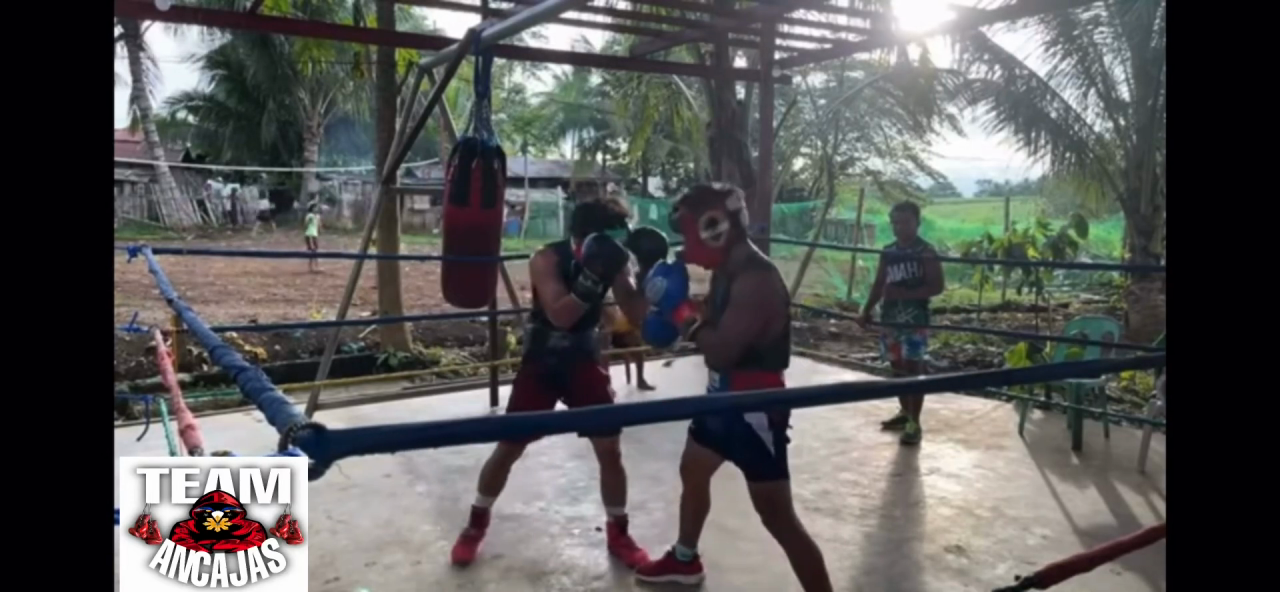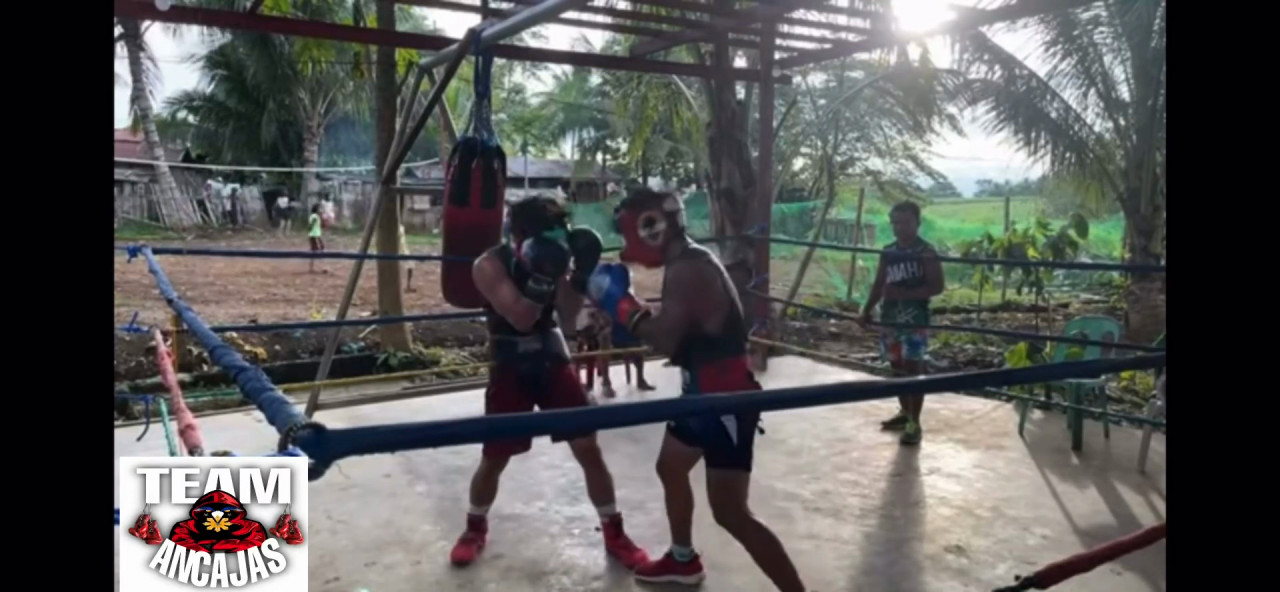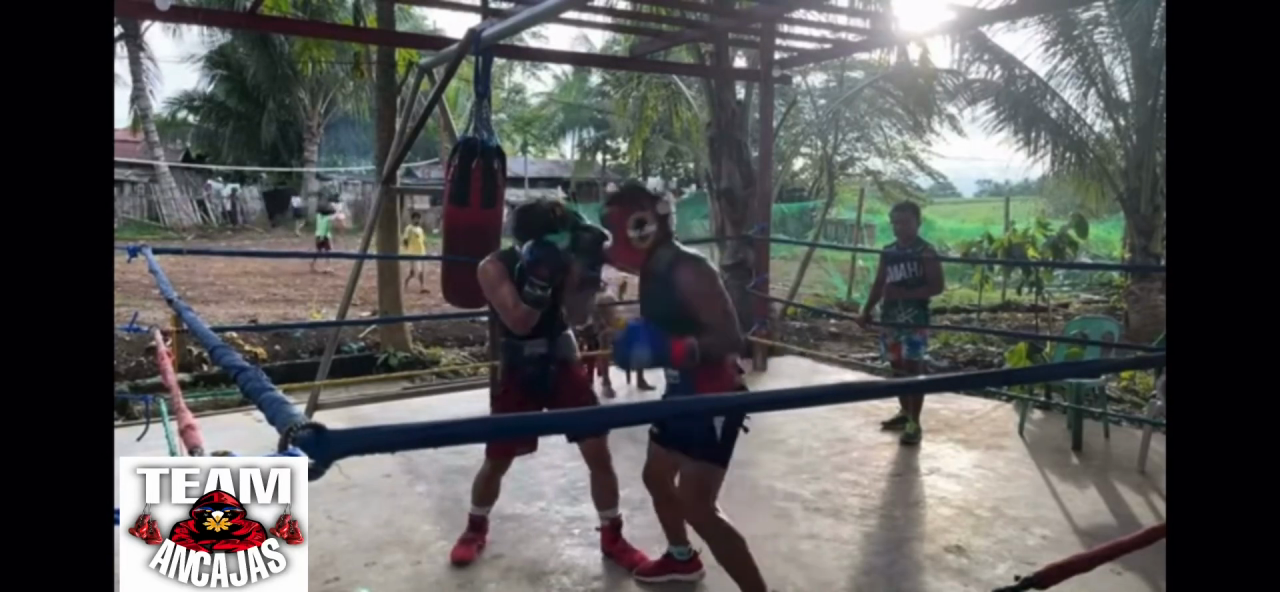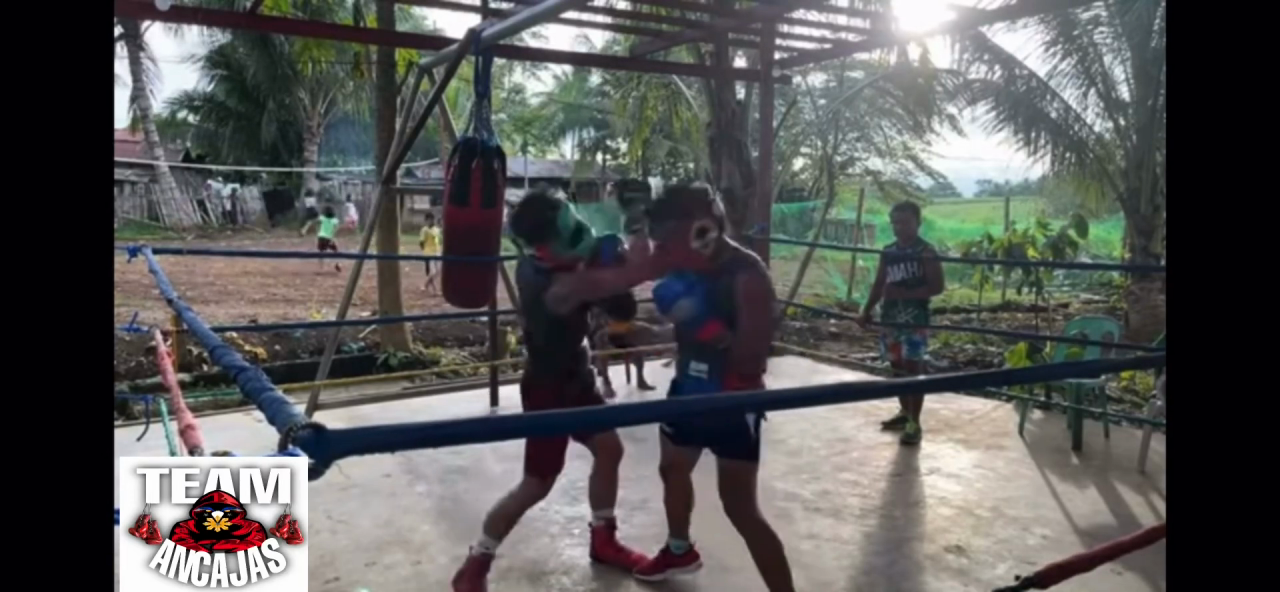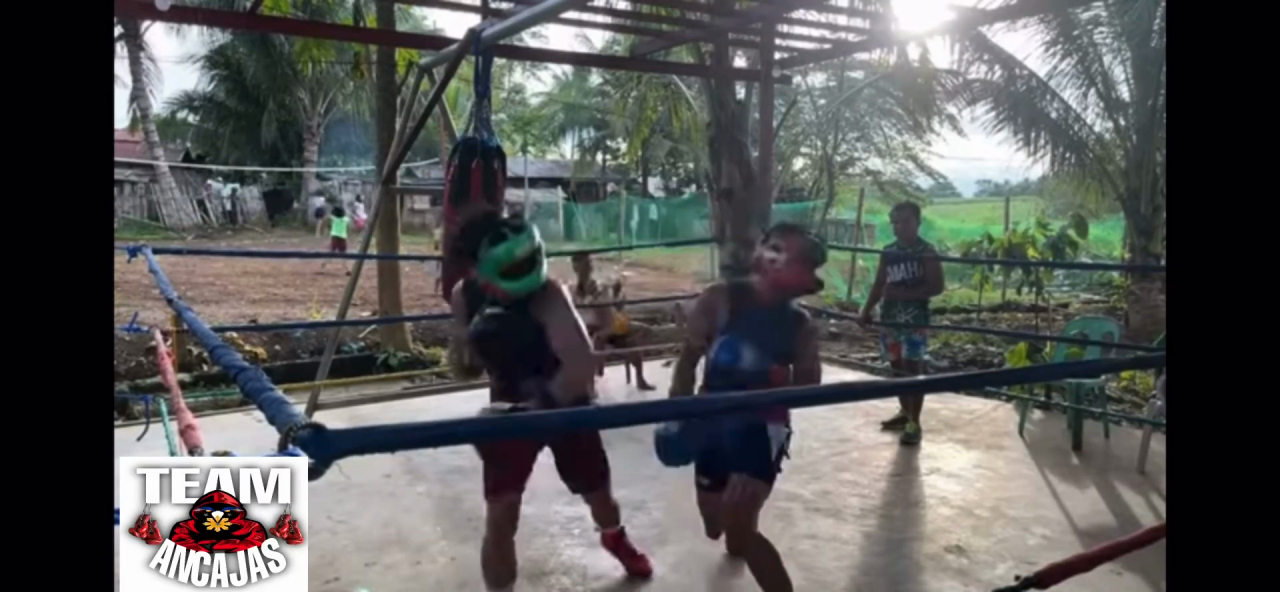
dt=0.4s
person 1, frame 1
left shoulder: (757, 279)
right shoulder: (728, 270)
left elbow: (723, 351)
right elbow: (716, 325)
left wrist: (678, 309)
right wrist: (677, 309)
left hip: (755, 407)
right hip: (723, 397)
left knee: (778, 518)
right knee: (691, 473)
person 1, frame 2
left shoulder: (688, 269)
right shoulder: (687, 264)
left elbow: (665, 339)
left wrist: (620, 302)
right wrist: (628, 308)
left hip: (726, 397)
right hip: (701, 392)
left knee: (731, 513)
right knee: (670, 469)
right ankle: (683, 559)
person 1, frame 3
left shoulder: (690, 272)
right shoulder: (655, 269)
left elbow: (729, 339)
left wrist: (672, 349)
left hip: (715, 397)
right hip: (683, 393)
left knee: (698, 508)
right knee: (656, 475)
right ankle: (682, 557)
person 1, frame 4
left shoulder: (750, 278)
right shoulder: (699, 259)
left elbow: (751, 359)
left wrist: (703, 323)
left hip: (734, 397)
right hip: (691, 385)
left knee: (741, 509)
right knee: (672, 468)
right ankle: (679, 549)
person 1, frame 5
left shoulder: (798, 324)
right shoulder: (719, 299)
left elbow: (808, 391)
right elbow: (689, 356)
left wrist: (767, 372)
left hip: (762, 426)
right hip: (715, 422)
left knee: (739, 526)
right knee: (718, 523)
right ankle: (740, 534)
person 2, frame 1
left shoulder: (611, 261)
right shoulder: (547, 260)
left elbow: (636, 314)
right elbow: (561, 315)
right wrist: (592, 278)
left hip: (584, 362)
right hip: (541, 362)
left knee: (610, 449)
right knee: (507, 449)
left ankle: (619, 532)
right ankle: (476, 525)
person 2, frame 2
left shoulder: (552, 258)
right shoulder: (490, 266)
left elbow: (569, 315)
right elbow: (521, 318)
left wrist: (583, 272)
right wrist: (541, 276)
left hip: (554, 363)
right hip: (510, 371)
left knee: (589, 450)
right knee: (493, 460)
left ankle: (614, 533)
right ankle: (475, 529)
person 2, frame 3
left shoulder: (565, 259)
right shoulder: (494, 268)
left elbow: (578, 316)
right elbow: (519, 323)
left wrist: (590, 268)
right wrist: (538, 281)
left hip: (564, 366)
right hip: (520, 373)
left knee: (598, 453)
right knee: (496, 461)
left ankle: (612, 536)
right ankle: (475, 529)
person 2, frame 4
left shoulder: (536, 262)
right shoulder: (562, 286)
right elbow: (630, 275)
left hip: (571, 377)
right hip: (551, 388)
left knee: (610, 451)
right knee: (537, 483)
left ankle: (603, 539)
person 2, frame 5
left shoulder: (547, 294)
right shoulder: (465, 296)
left elbow: (582, 366)
right elbow: (462, 369)
left wrist: (540, 404)
right wrist: (472, 342)
left hip: (565, 403)
right hip: (509, 405)
left knee: (598, 497)
right knee: (502, 516)
left ankle: (615, 538)
person 3, frame 1
left shoulder: (926, 252)
right shoulder: (888, 252)
left elbow: (937, 286)
right elbow: (879, 284)
left wrist: (905, 293)
right wrist: (867, 310)
left hip: (915, 318)
right hip: (890, 316)
left knee: (914, 368)
right knee: (897, 367)
left ankle: (914, 423)
right ankle: (905, 412)
person 3, frame 2
left shoulder: (926, 252)
right shoulder: (888, 252)
left elbow: (937, 286)
right elbow: (879, 284)
left wrist: (905, 293)
right wrist: (867, 310)
left hip: (915, 317)
right hip: (890, 316)
left knee: (914, 368)
right knee: (897, 366)
left ankle: (914, 423)
right ankle: (904, 412)
person 3, frame 3
left shoulder: (926, 252)
right shoulder: (888, 252)
left elbow: (937, 286)
right elbow: (879, 284)
left wrist: (904, 293)
right wrist: (867, 310)
left hip: (915, 318)
right hip: (890, 316)
left knee: (914, 368)
right knee: (897, 366)
left ankle: (914, 422)
right ankle: (905, 412)
person 3, frame 4
left shoulder: (926, 252)
right shoulder: (888, 252)
left elbow: (937, 286)
right elbow: (879, 284)
left wrist: (905, 293)
right wrist: (867, 311)
left hip: (915, 317)
right hip: (890, 316)
left knee: (914, 368)
right knee: (897, 366)
left ankle: (914, 423)
right ankle: (905, 412)
person 3, frame 5
left shoulder: (926, 252)
right shoulder: (888, 252)
left elbow: (937, 286)
right elbow: (879, 284)
left wrist: (904, 293)
right wrist: (866, 310)
left hip: (914, 318)
right hip: (890, 316)
left knee: (914, 367)
right knee: (897, 366)
left ankle: (914, 423)
right ankle: (904, 412)
